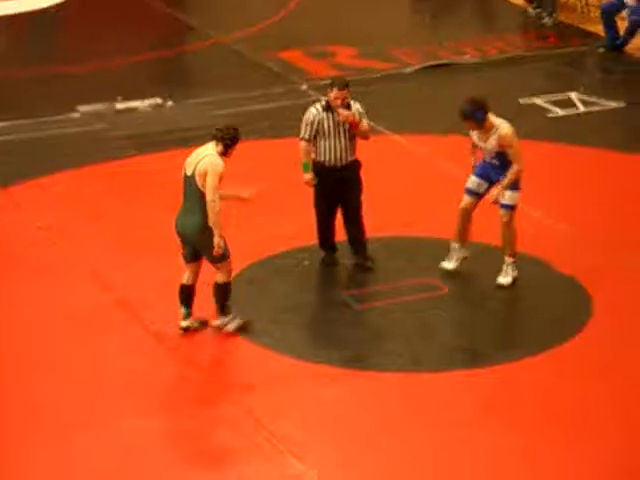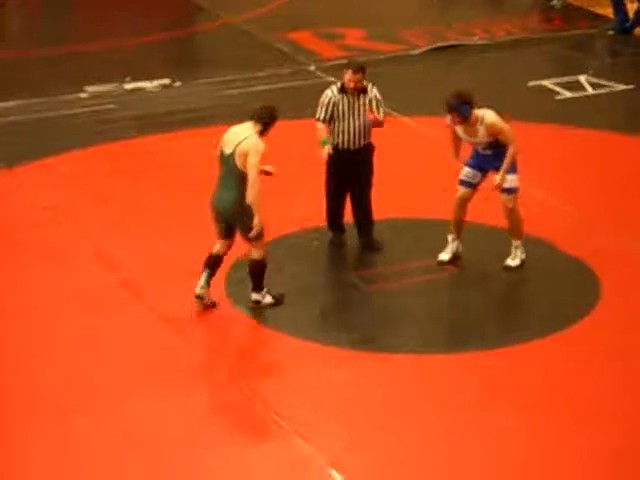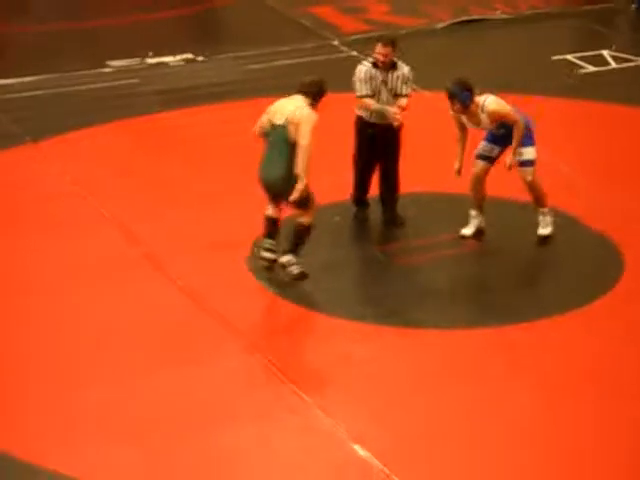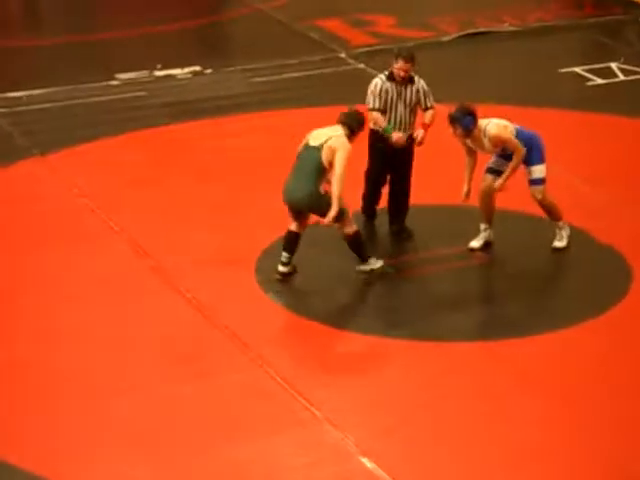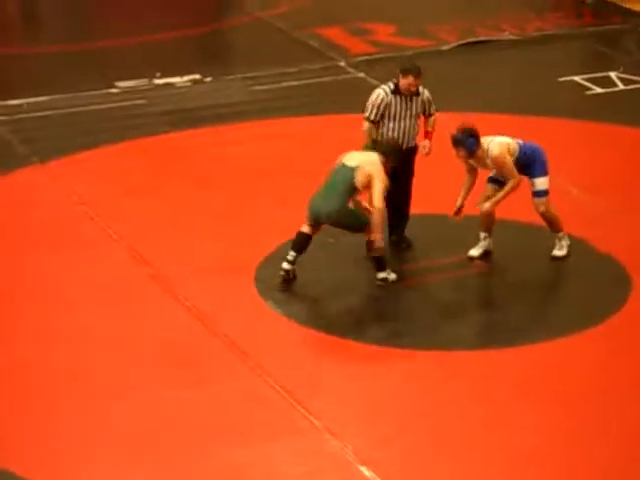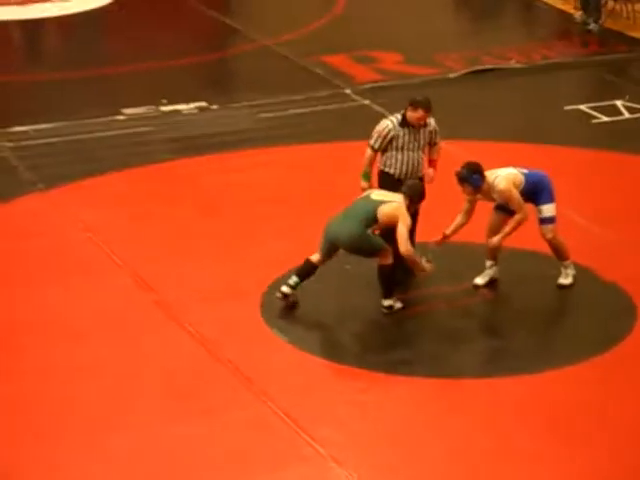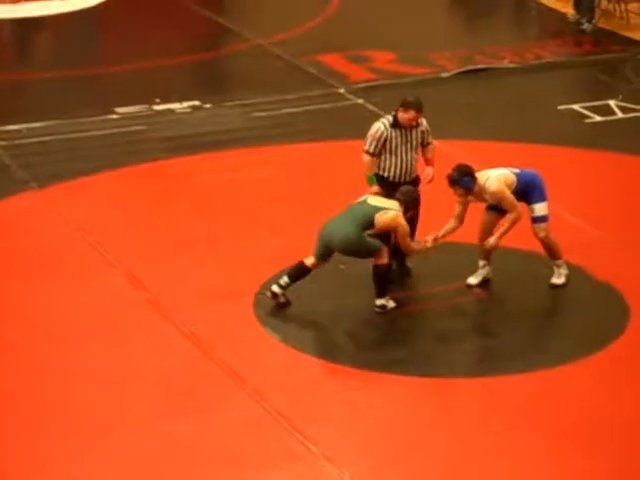
dt=0.2s
person 1, frame 1
left shoulder: (355, 108)
right shoulder: (315, 113)
left elbow: (366, 135)
right elbow: (305, 142)
left wrist: (352, 121)
right wrist: (307, 169)
left hip: (349, 168)
right hip: (324, 170)
left knee: (354, 211)
right knee: (325, 213)
left ankle: (360, 253)
right ankle: (328, 251)
person 1, frame 2
left shoulder: (372, 93)
right shoulder: (331, 94)
left elbow: (381, 120)
right elbow: (321, 122)
left wrist: (374, 120)
right wrist: (325, 144)
left hip: (362, 151)
right hip: (338, 151)
left knee: (363, 194)
right knee: (336, 193)
left ankle: (366, 235)
right ankle: (337, 231)
person 1, frame 3
left shoulder: (403, 70)
right shoulder: (364, 69)
left elbow: (405, 97)
right elbow: (363, 100)
left wrist: (400, 111)
right wrist: (385, 109)
left hip: (390, 127)
right hip: (367, 126)
left knee: (390, 169)
right knee: (364, 168)
left ankle: (390, 210)
right ankle: (360, 205)
person 1, frame 4
left shoulder: (419, 84)
right shoulder: (379, 83)
left elbow: (430, 109)
right elbow: (374, 113)
left wrist: (423, 129)
right wrist: (391, 132)
left hip: (406, 141)
right hip: (381, 139)
left knee: (402, 183)
right knee: (375, 179)
left ankle: (398, 223)
right ankle: (368, 216)
person 1, frame 5
left shoulder: (423, 95)
right shoulder: (382, 94)
left elbow: (430, 115)
right elbow: (368, 124)
left wrist: (427, 138)
left hip: (407, 152)
left knee: (402, 195)
left ankle: (397, 233)
person 1, frame 6
left shoulder: (430, 125)
right shoulder: (389, 125)
left elbow: (434, 144)
right elbow: (371, 151)
left wrist: (432, 167)
right wrist: (365, 177)
left hip: (415, 181)
right hip: (390, 180)
left knee: (409, 223)
left ankle: (402, 262)
person 1, frame 7
left shoulder: (422, 125)
right shoulder: (382, 128)
left elbow: (427, 144)
right elbow: (368, 156)
left wrist: (430, 165)
right wrist: (371, 183)
left hip: (410, 182)
right hip: (385, 183)
left knee: (410, 223)
left ankle: (399, 258)
person 2, frame 1
left shoulder: (195, 155)
right shoulder: (215, 162)
right elbow: (212, 201)
left wrist: (237, 195)
right wrist: (217, 234)
left hip: (182, 223)
right hip: (200, 226)
left knee: (191, 271)
right knee: (224, 269)
left ankle: (186, 319)
right ankle: (224, 318)
person 2, frame 2
left shoulder: (230, 132)
right shoulder: (255, 143)
right elbow: (253, 181)
left wrist: (258, 168)
right wrist: (256, 214)
left hip: (218, 200)
right hip: (237, 203)
left knee: (224, 243)
right knee: (258, 246)
left ankle: (203, 288)
right ankle: (258, 294)
person 2, frame 3
left shoulder: (277, 104)
right shoulder: (307, 113)
left elbow: (258, 131)
right elbow: (303, 147)
right wrist: (302, 181)
left hip: (265, 170)
right hip: (284, 174)
left knee: (275, 205)
right knee: (306, 211)
left ankle: (268, 250)
right ankle: (289, 257)
person 2, frame 4
left shoulder: (315, 132)
right shoulder: (343, 144)
right elbow: (338, 174)
right wrist: (334, 207)
left hip: (290, 190)
right hip: (309, 194)
left knee: (299, 223)
right knee: (346, 221)
left ankle: (284, 266)
right ankle: (366, 262)
person 2, frame 5
left shoulder: (351, 155)
right shoulder: (379, 172)
right elbow: (378, 206)
left wrist: (360, 204)
right wrist: (378, 237)
left hip: (317, 203)
right hip: (337, 210)
left knee: (310, 226)
right knee: (372, 229)
left ankle: (288, 266)
right ankle: (382, 274)
person 2, frame 6
left shoulder: (375, 192)
right shoulder: (402, 213)
right elbow: (405, 250)
right wrist: (421, 266)
left hip: (333, 226)
right hip: (352, 234)
left knee: (321, 256)
right knee: (386, 254)
left ankle: (287, 289)
right ankle: (388, 301)
person 2, frame 7
left shoulder: (370, 197)
right shoulder: (399, 221)
right elbow: (408, 248)
right wrist: (425, 245)
left hip: (328, 228)
right hip: (346, 238)
left knee: (316, 260)
right knee: (381, 253)
left ankle: (278, 289)
right ankle: (381, 300)
person 3, frame 1
left shoulder: (504, 132)
right shoulder: (475, 127)
left elbow: (518, 165)
left wrist: (499, 189)
right wrist: (474, 157)
left hip: (507, 172)
right hip: (486, 166)
left knee: (505, 219)
right knee: (464, 208)
left ankle: (510, 267)
right ankle: (458, 251)
person 3, frame 2
left shoulder: (490, 121)
right shoulder: (453, 122)
left elbow: (512, 144)
left wrist: (502, 174)
right wrist: (457, 159)
left hip: (501, 156)
right hip: (479, 155)
left knee: (509, 204)
right knee: (460, 198)
left ankle: (518, 250)
right ankle: (454, 244)
person 3, frame 3
left shoulder: (491, 108)
right shoulder: (457, 113)
left elbow: (519, 122)
right elbow: (462, 134)
left wrist: (512, 153)
right wrist: (459, 160)
left hip: (519, 130)
right hip: (496, 133)
left knee: (528, 178)
right knee: (477, 173)
left ankle: (545, 216)
right ankle: (476, 219)
person 3, frame 4
left shoulder: (493, 133)
right shoulder: (464, 136)
left elbow: (520, 151)
right elbow: (471, 156)
left wrist: (504, 179)
right wrist: (467, 184)
left hip: (529, 146)
right hip: (506, 150)
left knee: (539, 196)
right knee: (485, 189)
left ankle: (562, 228)
right ankle: (485, 232)
person 3, frame 5
left shoulder: (495, 153)
right shoulder: (468, 155)
left elbow: (515, 180)
right elbow: (471, 174)
left wrist: (494, 203)
right wrist: (461, 200)
left hip: (533, 158)
right hip: (512, 162)
left knee: (542, 208)
right knee: (486, 199)
left ankle: (562, 240)
right ankle: (485, 241)
person 3, frame 6
left shoulder: (502, 187)
right shoulder: (474, 190)
left elbow: (522, 214)
right elbow: (464, 215)
left wrist: (501, 237)
right wrist: (447, 234)
left hip: (540, 185)
right hip: (518, 188)
left knee: (549, 235)
right knee: (492, 228)
left ankle: (568, 269)
right ankle: (491, 269)
person 3, frame 7
left shoulder: (493, 188)
right shoulder: (465, 192)
left elbow: (516, 213)
right elbow: (457, 220)
left wrist: (498, 237)
right wrist: (437, 236)
left hip: (531, 185)
right hip: (511, 189)
left knee: (541, 234)
right knee: (484, 228)
left ankle: (560, 268)
right ankle: (484, 269)
